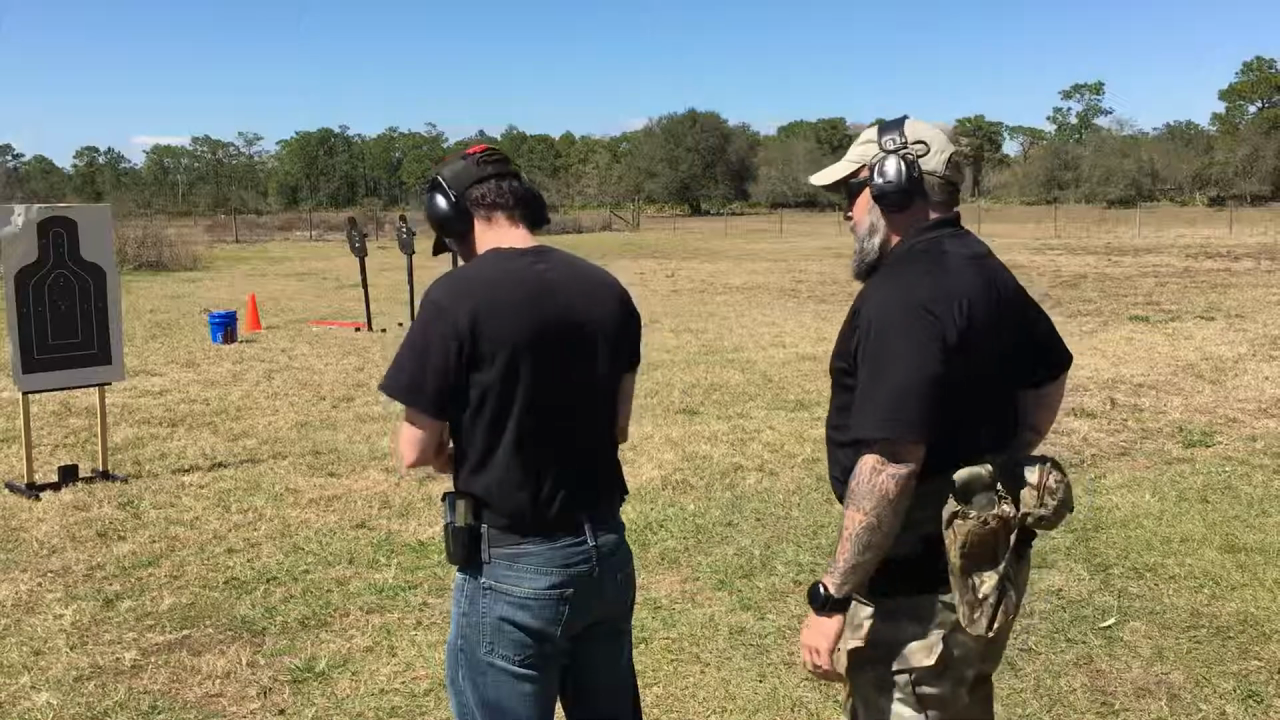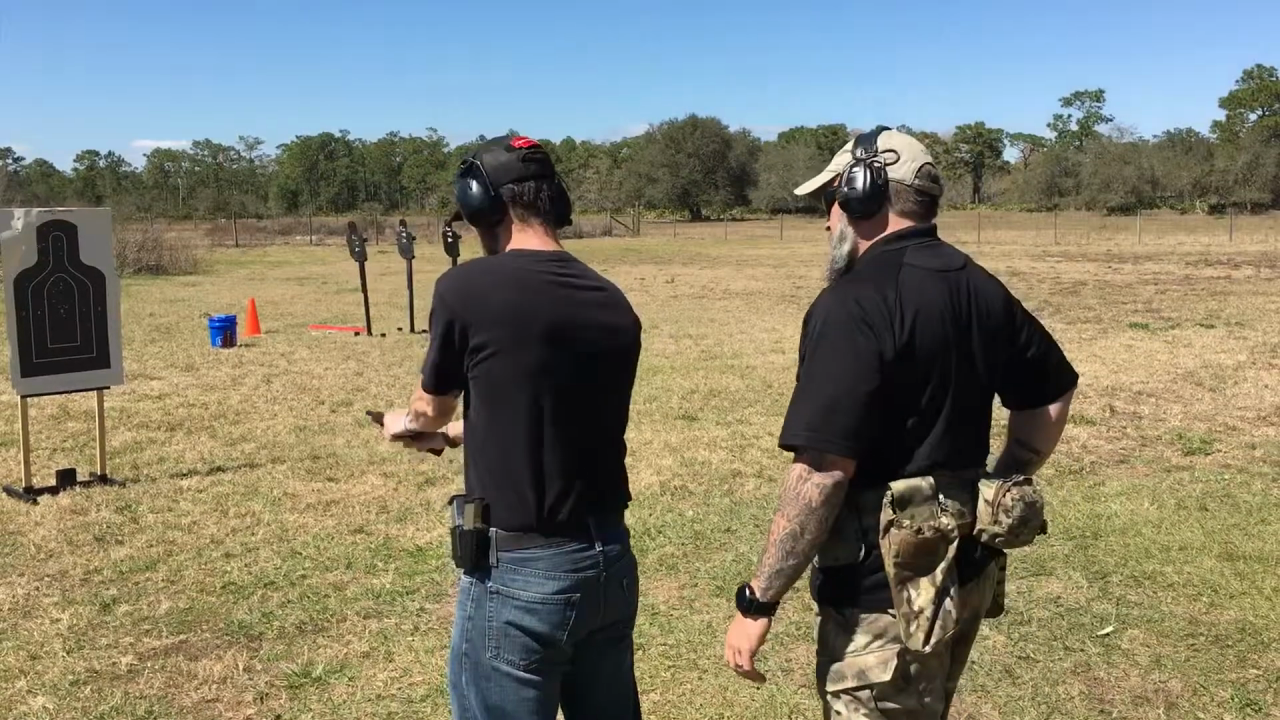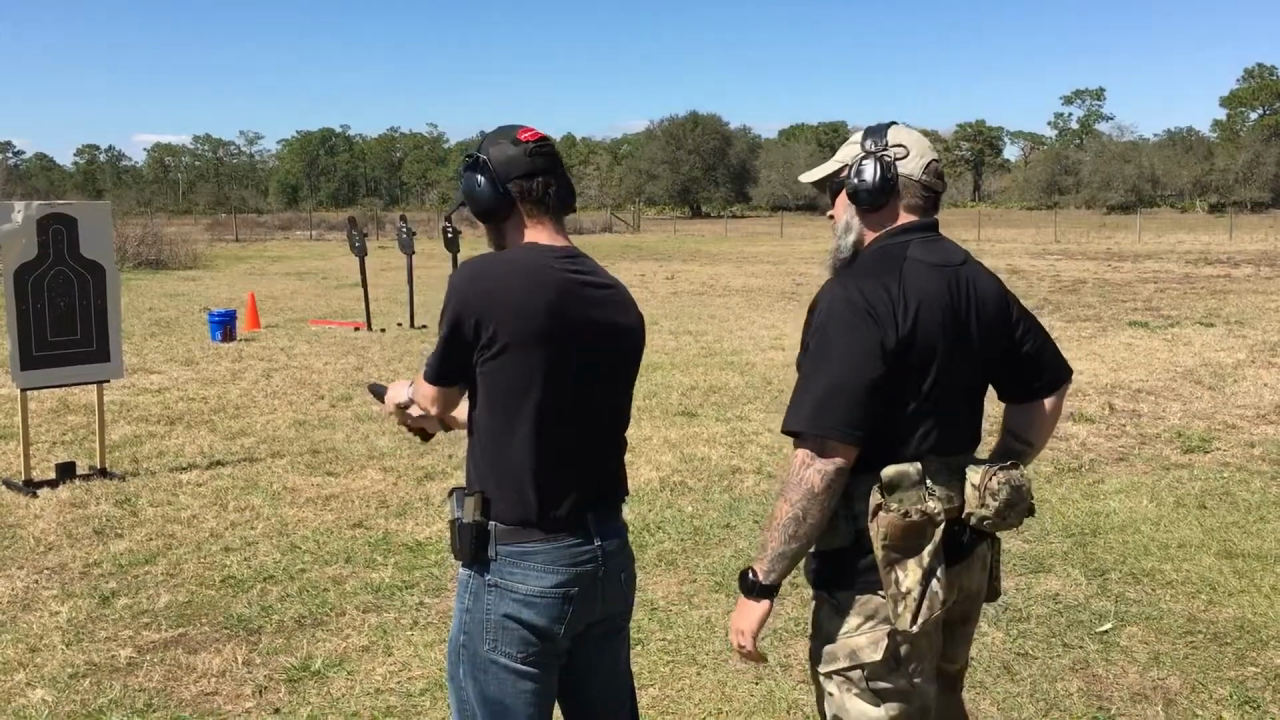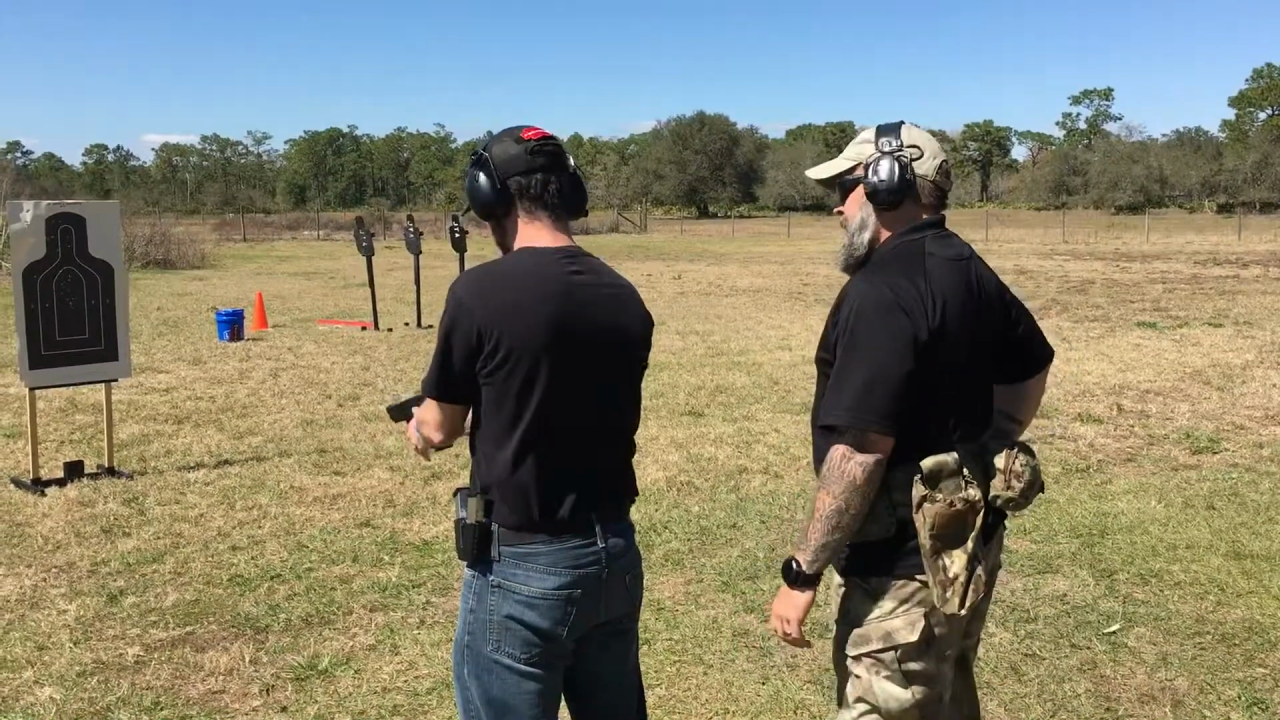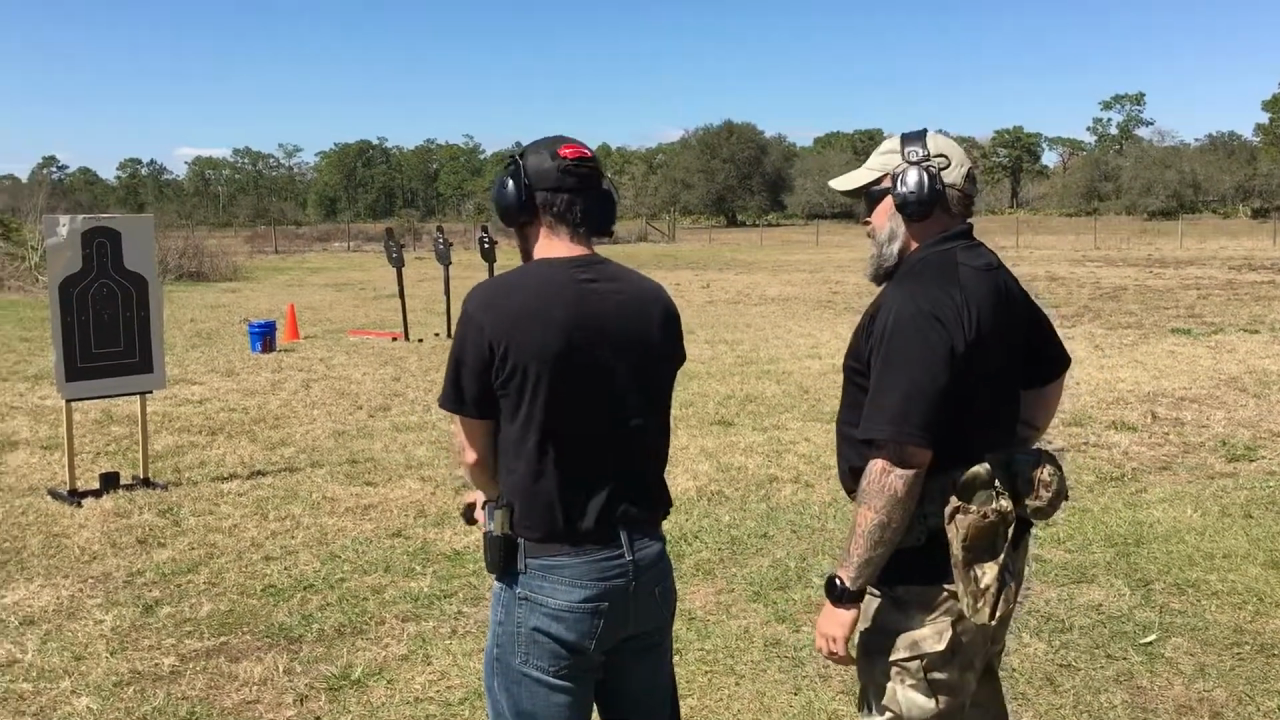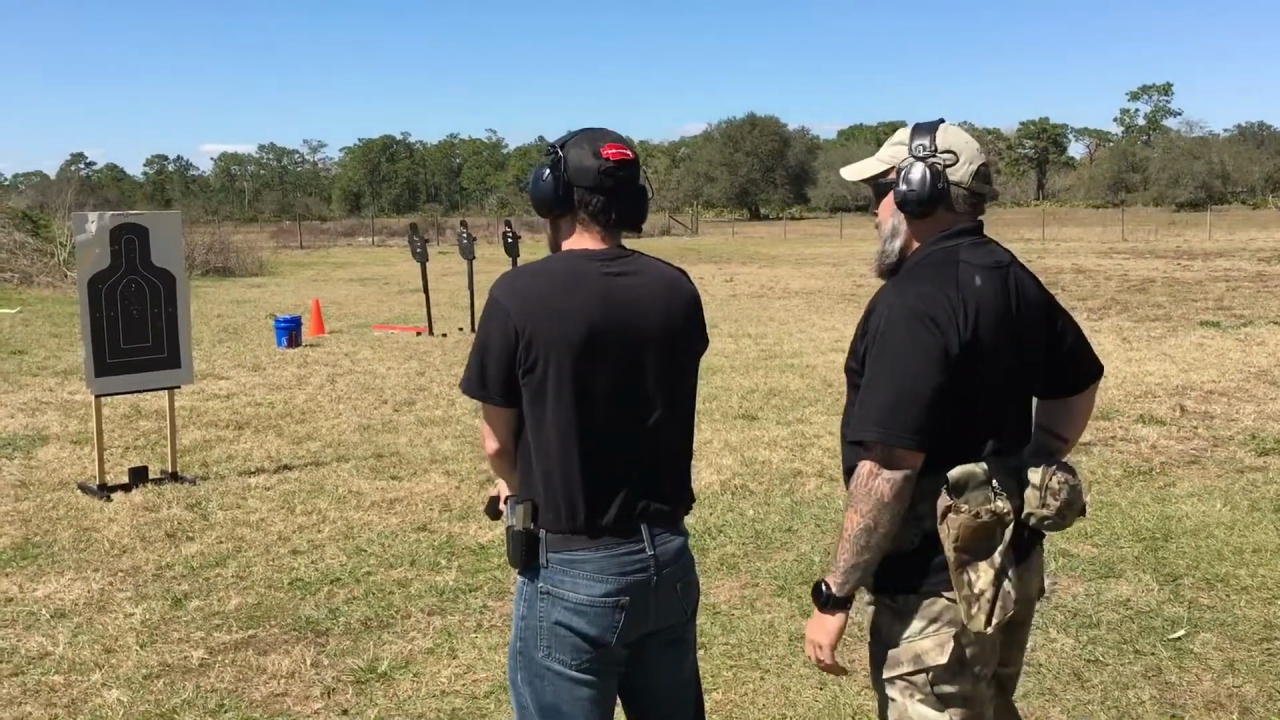
dt=0.4s
person 1, frame 1
left shoulder: (902, 294)
right shoulder: (986, 272)
left elbow: (891, 459)
right elbow: (1048, 374)
left wrist: (830, 599)
left hip: (926, 574)
person 1, frame 2
left shoulder: (852, 303)
right shoulder: (979, 287)
left elbow: (822, 470)
right elbow: (1053, 393)
left wrist: (758, 599)
right wrist: (998, 490)
left hip: (888, 581)
right hip: (965, 561)
person 1, frame 3
left shoulder: (857, 294)
right shoulder: (974, 280)
left elbow: (824, 457)
right elbow: (1046, 388)
left wrist: (759, 583)
left hip: (881, 567)
right hip: (959, 548)
person 1, frame 4
left shoulder: (882, 290)
right shoulder: (971, 271)
left elbow: (862, 448)
right elbow: (1030, 369)
left wrist: (801, 574)
left hip: (904, 556)
right hip: (966, 536)
person 1, frame 5
left shoulder: (915, 301)
right shoulder: (994, 279)
left elbow: (899, 461)
right elbow: (1046, 376)
left wrist: (845, 589)
left hip: (930, 566)
person 1, frame 6
left shoulder: (912, 300)
right shoulder: (1016, 281)
left elbow: (888, 466)
right elbow: (1078, 384)
left wrist: (834, 595)
left hip: (938, 573)
right hip: (1011, 552)
person 2, frame 1
left shoulder: (456, 296)
right shoulder: (605, 290)
left elbow: (417, 451)
left wrist: (457, 451)
left hip: (512, 567)
right hip: (604, 552)
person 2, frame 2
left shoulder: (468, 289)
right shoulder: (614, 305)
left elbow: (432, 406)
left wrist: (408, 420)
right wrist: (446, 432)
left hip: (519, 573)
right hip: (609, 560)
person 2, frame 3
left shoulder: (483, 282)
right shoulder: (618, 299)
left elbow: (436, 403)
left wrist: (404, 396)
right wrist: (444, 411)
left hip: (518, 565)
right hip: (606, 552)
person 2, frame 4
left shoulder: (481, 291)
right shoulder: (625, 298)
left elbow: (436, 432)
left wrist: (420, 426)
left hip: (522, 567)
right hip: (613, 553)
person 2, frame 5
left shoulder: (494, 305)
right shoulder: (653, 301)
left elbow: (476, 454)
left wrist: (496, 498)
left hip: (550, 577)
right hip: (645, 563)
person 2, frame 6
left shoulder: (521, 294)
right shoulder: (676, 290)
left elbow: (497, 443)
left wrist: (519, 492)
left hip: (573, 571)
right hip: (667, 557)
